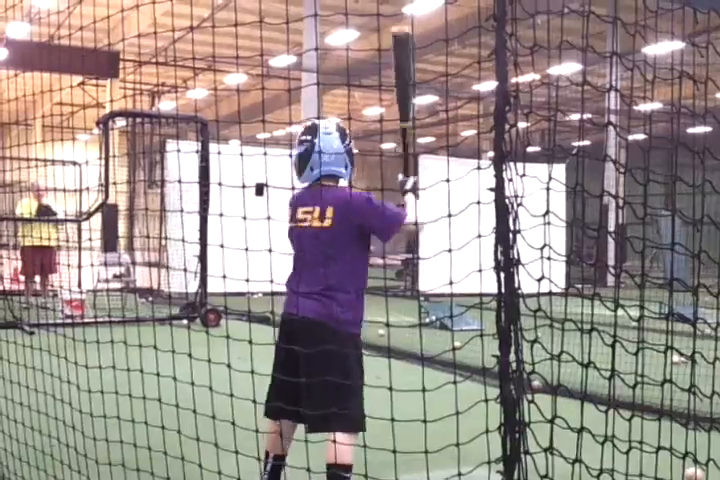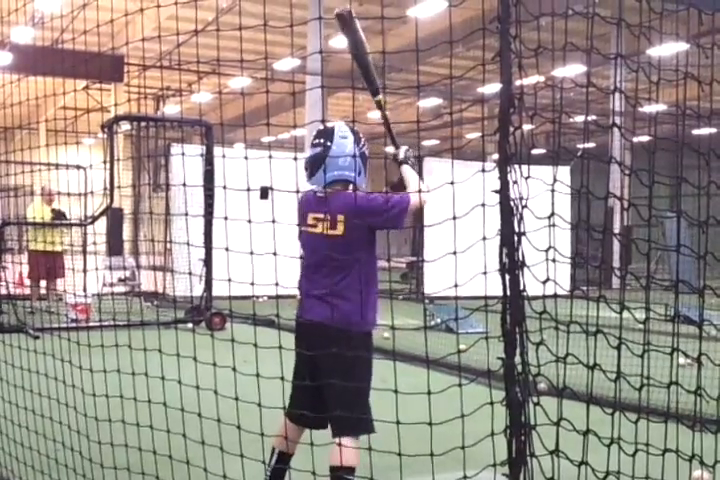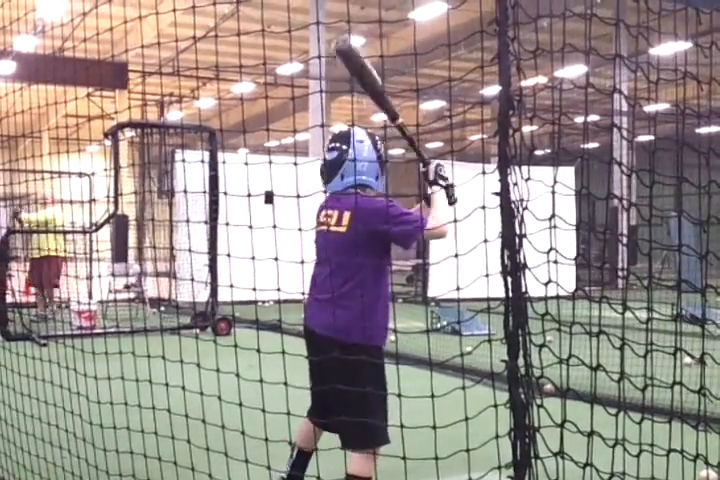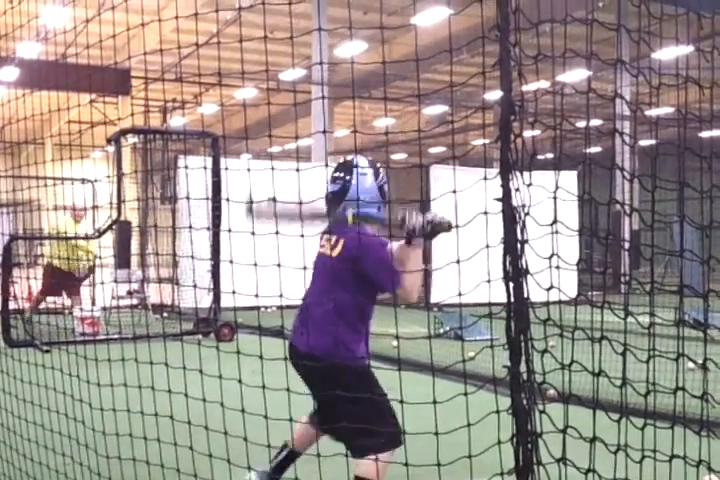
dt=1s
person 1, frame 1
left shoulder: (298, 203)
right shoulder: (354, 203)
right elbow: (412, 223)
left wrist: (378, 213)
left hip: (295, 318)
right hip: (335, 324)
left knee: (285, 409)
right knee: (343, 421)
person 1, frame 2
left shoulder: (306, 203)
right shoulder: (363, 206)
right elbow: (418, 198)
left wrist: (384, 197)
right wrist: (406, 164)
left hip: (309, 323)
right hip: (347, 328)
left knee: (299, 411)
right knee: (348, 423)
person 1, frame 3
left shoulder: (328, 208)
right shoulder: (373, 209)
right elbow: (438, 227)
left wrist: (428, 198)
right wrist: (437, 186)
left hip: (318, 328)
right hip: (354, 335)
left knee: (321, 411)
right knee: (366, 433)
person 1, frame 4
left shoulder: (333, 231)
right shoulder: (369, 243)
left elbow: (388, 253)
right elbow: (409, 293)
left wrist: (419, 234)
right wrist: (416, 241)
left hip: (303, 346)
right hip: (337, 355)
left knee: (327, 415)
right knee: (379, 443)
person 2, frame 1
left shoulder: (48, 204)
right shoulder: (24, 203)
right elbow: (20, 218)
left wrist: (51, 215)
right wrist: (36, 215)
left hip: (48, 244)
right hip: (30, 244)
left knee: (45, 273)
right knee: (30, 274)
left ankle: (44, 300)
right ankle: (28, 300)
person 2, frame 2
left shoulder: (57, 209)
right shoulder: (34, 207)
right elbow: (33, 223)
left wrist: (62, 220)
right wrist: (50, 221)
left hip: (55, 248)
right hip: (37, 248)
left knee: (52, 277)
right knee: (36, 277)
right ankle: (34, 304)
person 2, frame 3
left shoulder: (54, 213)
right shoulder: (40, 215)
left elbow: (35, 218)
right elbow: (31, 229)
left wrist: (21, 215)
right wrist: (23, 223)
left hip: (52, 254)
right hip: (37, 255)
left knee: (48, 284)
right knee: (37, 285)
left ankle: (51, 308)
right ankle: (41, 313)
person 2, frame 4
right shoulder: (64, 223)
left elbow: (91, 248)
right elbow: (73, 240)
left wrist: (87, 265)
right wrist: (91, 250)
left hip: (74, 268)
right hip: (56, 265)
left knee: (75, 295)
right knee: (44, 292)
left ankle: (79, 325)
right ankle: (30, 313)
